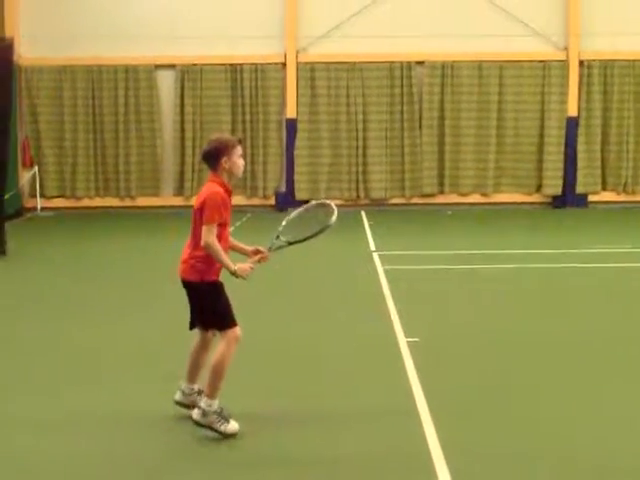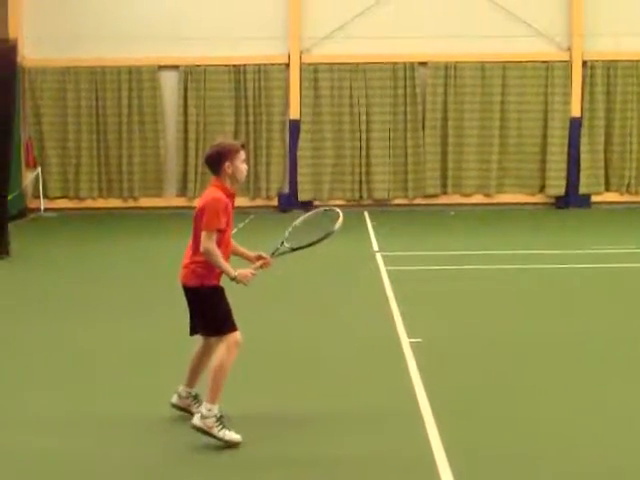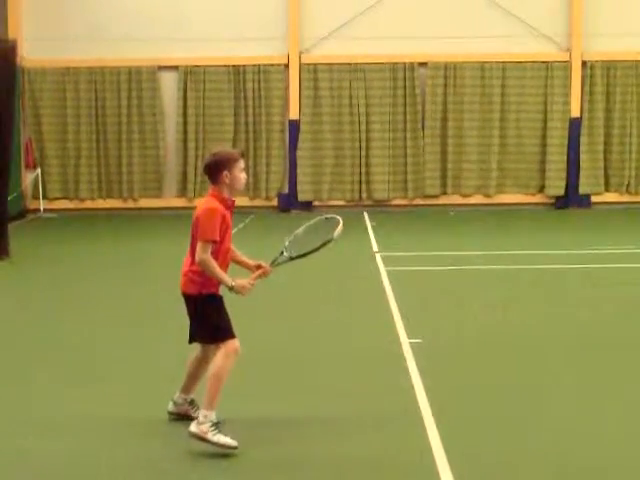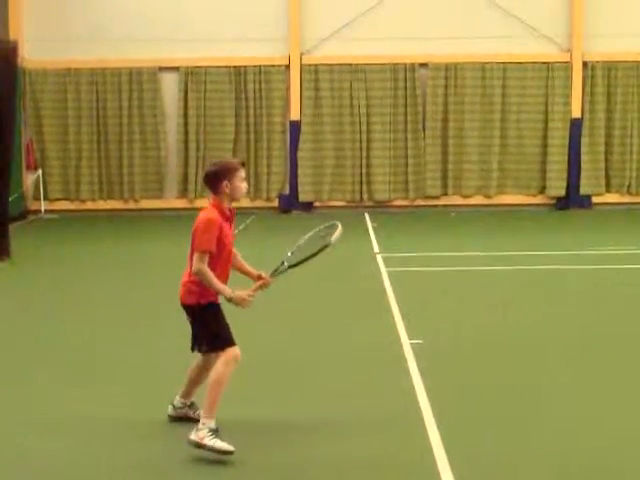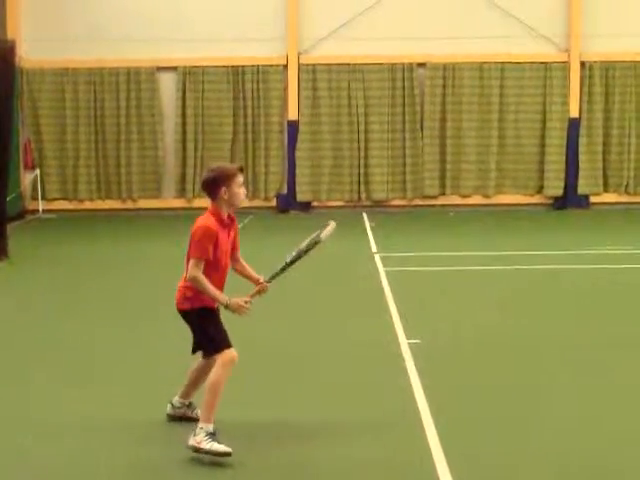
dt=0.2s
person 1, frame 1
left shoulder: (216, 191)
right shoulder: (215, 194)
right elbow: (208, 241)
left wrist: (246, 250)
right wrist: (233, 268)
left hip: (196, 272)
right hip: (202, 273)
left knee: (208, 333)
right knee: (231, 335)
left ankle: (188, 391)
right ankle: (208, 408)
person 1, frame 2
left shoulder: (221, 197)
right shoulder: (216, 200)
right elbow: (207, 247)
left wrist: (249, 255)
right wrist: (234, 273)
left hip: (198, 277)
right hip: (202, 278)
left knee: (211, 339)
right knee: (231, 340)
left ankle: (185, 395)
right ankle: (208, 414)
person 1, frame 3
left shoulder: (222, 206)
right shoulder: (212, 210)
left elbow: (225, 249)
right elbow: (203, 257)
left wrist: (251, 264)
right wrist: (232, 284)
left hip: (199, 287)
right hip: (201, 287)
left knee: (210, 347)
right knee: (229, 347)
left ankle: (181, 401)
right ankle: (205, 421)
person 1, frame 4
left shoulder: (226, 216)
right shoulder: (210, 220)
left elbow: (230, 256)
right elbow: (199, 268)
left wrist: (254, 274)
right wrist: (231, 295)
left hip: (202, 296)
right hip: (200, 296)
left knee: (211, 354)
right knee: (229, 354)
left ankle: (181, 404)
right ankle: (205, 429)
person 1, frame 5
left shoulder: (229, 222)
right shoulder: (207, 227)
left elbow: (235, 259)
right elbow: (194, 275)
left wrist: (256, 279)
right wrist: (227, 302)
left hip: (204, 301)
right hip: (195, 301)
left knee: (212, 357)
right knee: (227, 357)
left ankle: (180, 404)
right ankle: (203, 433)
